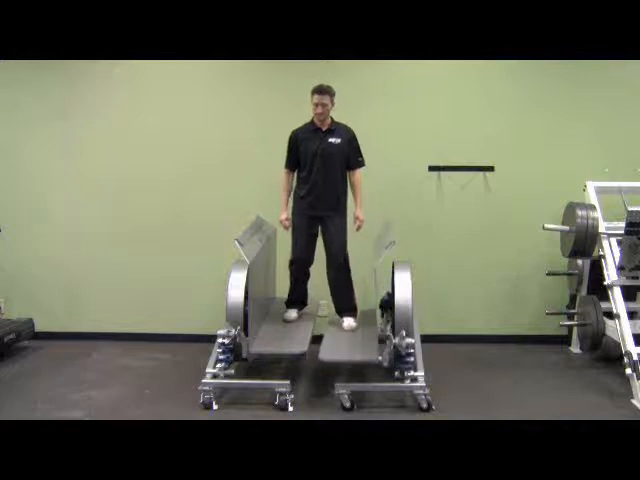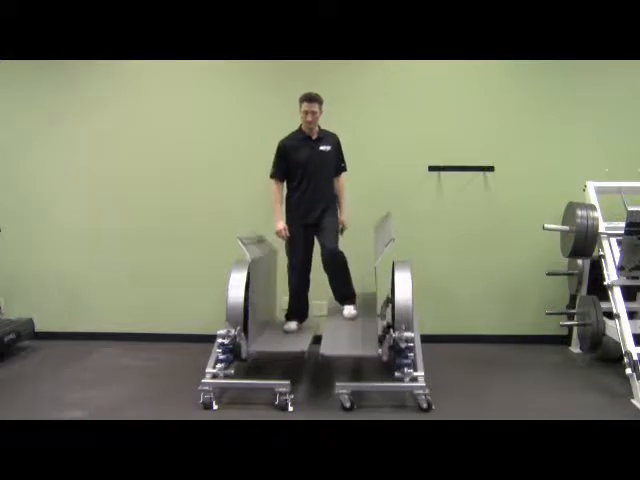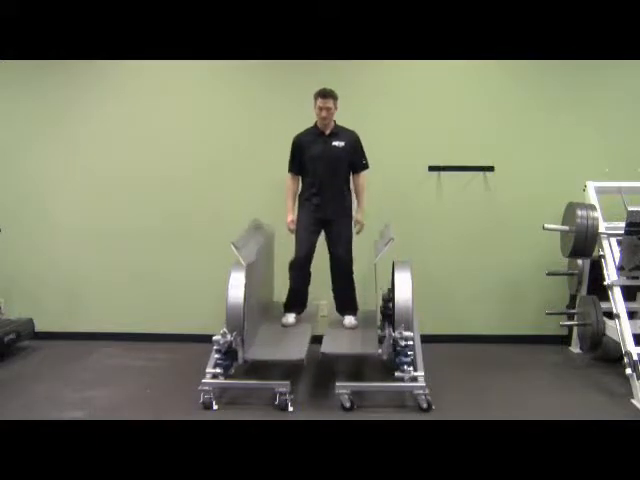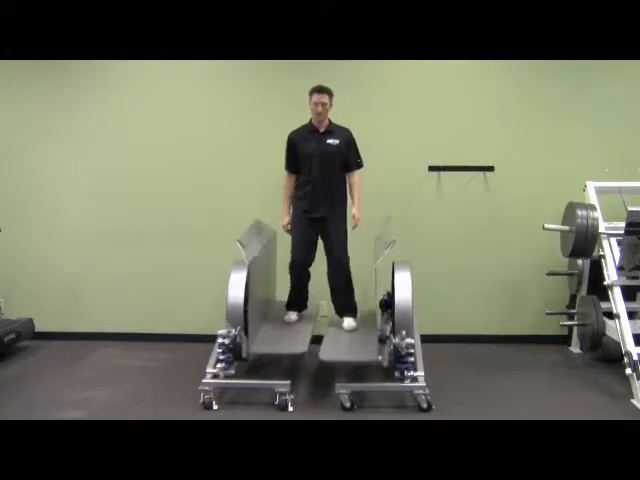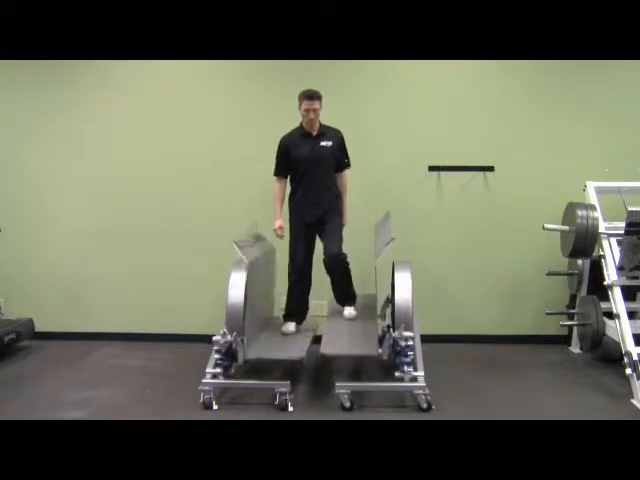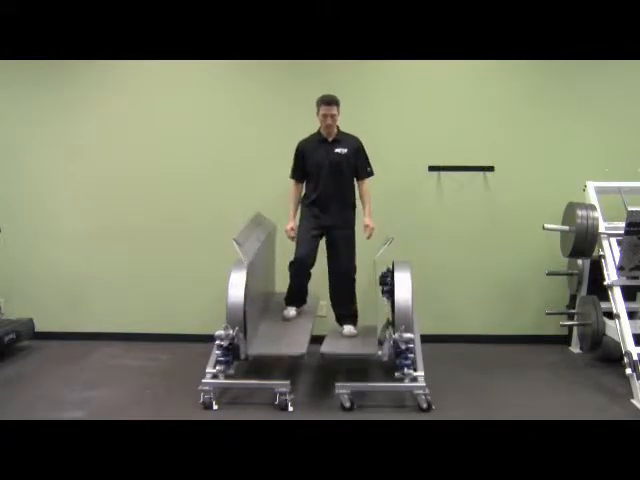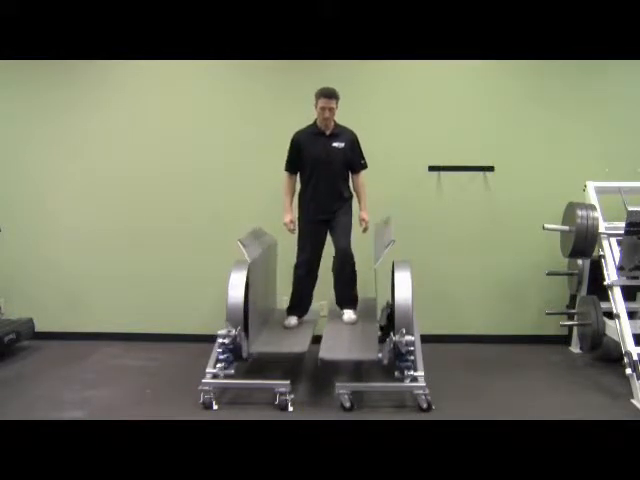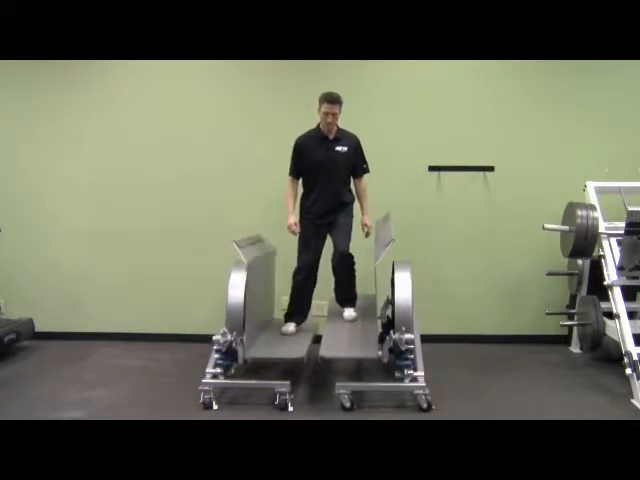
dt=0.5s
person 1, frame 1
left shoulder: (346, 134)
right shoulder: (298, 135)
left elbow: (354, 172)
right elbow: (289, 173)
left wrist: (358, 206)
right wrist: (284, 208)
left hip: (334, 209)
right hip: (304, 208)
left knee: (338, 259)
right knee: (300, 258)
left ankle: (347, 312)
right ankle: (295, 304)
person 1, frame 2
left shoulder: (332, 141)
right shoulder: (287, 144)
left elbow: (337, 178)
right elbow: (277, 183)
left wrist: (342, 211)
right wrist: (279, 219)
left hip: (326, 212)
right hip: (298, 216)
left knee: (332, 252)
right knee: (298, 266)
left ankle: (347, 301)
right ankle: (296, 315)
person 1, frame 3
left shoulder: (350, 138)
right shoulder: (302, 140)
left elbow: (358, 176)
right elbow: (294, 178)
left wrist: (360, 210)
right wrist: (290, 211)
left hip: (340, 211)
right hip: (309, 209)
left knee: (342, 261)
right knee: (301, 257)
left ankle: (348, 310)
right ankle: (293, 307)
person 1, frame 4
left shoulder: (344, 136)
right shoulder: (296, 137)
left elbow: (352, 174)
right elbow: (290, 176)
left wrist: (355, 206)
right wrist: (286, 211)
left hip: (334, 210)
right hip: (304, 210)
left knee: (338, 260)
right knee: (300, 260)
left ankle: (347, 312)
right ankle: (295, 306)
person 1, frame 5
left shoulder: (335, 137)
right shoulder: (288, 142)
left elbow: (341, 175)
right elbow: (280, 180)
left wrist: (344, 209)
right wrist: (278, 216)
left hip: (330, 210)
right hip: (301, 213)
left knee: (334, 256)
right knee: (299, 265)
left ankle: (348, 302)
right ankle: (294, 317)
person 1, frame 6
left shoulder: (353, 144)
right shoulder: (305, 146)
left elbow: (363, 181)
right elbow: (297, 183)
left wrist: (368, 215)
right wrist: (291, 218)
left hip: (342, 217)
right hip: (312, 214)
left knee: (343, 269)
right knee: (301, 260)
left ankle: (347, 319)
right ankle: (294, 302)
person 1, frame 7
left shoulder: (348, 137)
right shoulder: (300, 138)
left elbow: (357, 175)
right elbow: (291, 176)
left wrist: (363, 209)
right wrist: (288, 210)
left hip: (340, 208)
right hip: (310, 210)
left knee: (344, 252)
right knee: (306, 261)
left ankle: (348, 305)
right ankle: (296, 311)
person 1, frame 8
left shoulder: (351, 141)
right shoulder: (304, 142)
left elbow: (359, 179)
right elbow: (293, 180)
left wrist: (365, 213)
right wrist: (291, 213)
left hip: (341, 210)
right hip: (312, 213)
left knee: (342, 254)
right knee: (306, 265)
left ankle: (348, 303)
right ankle: (294, 317)
